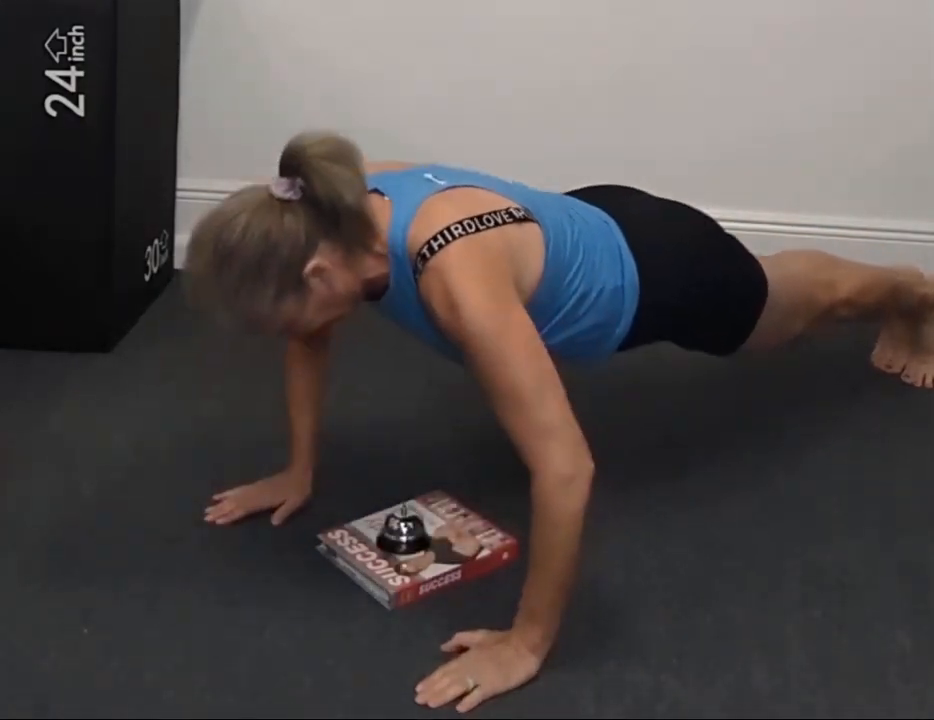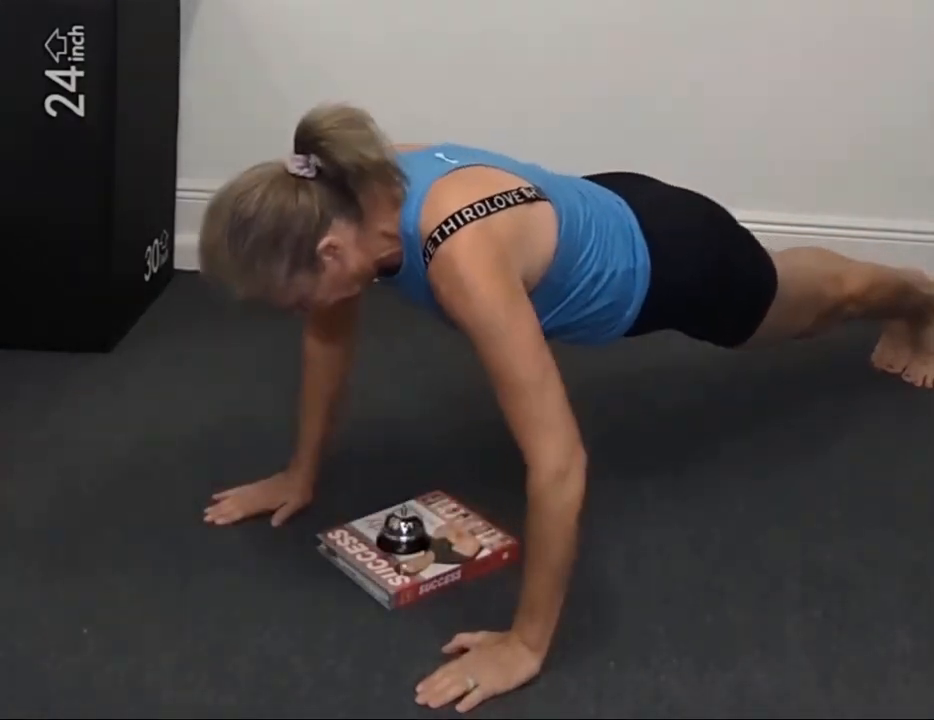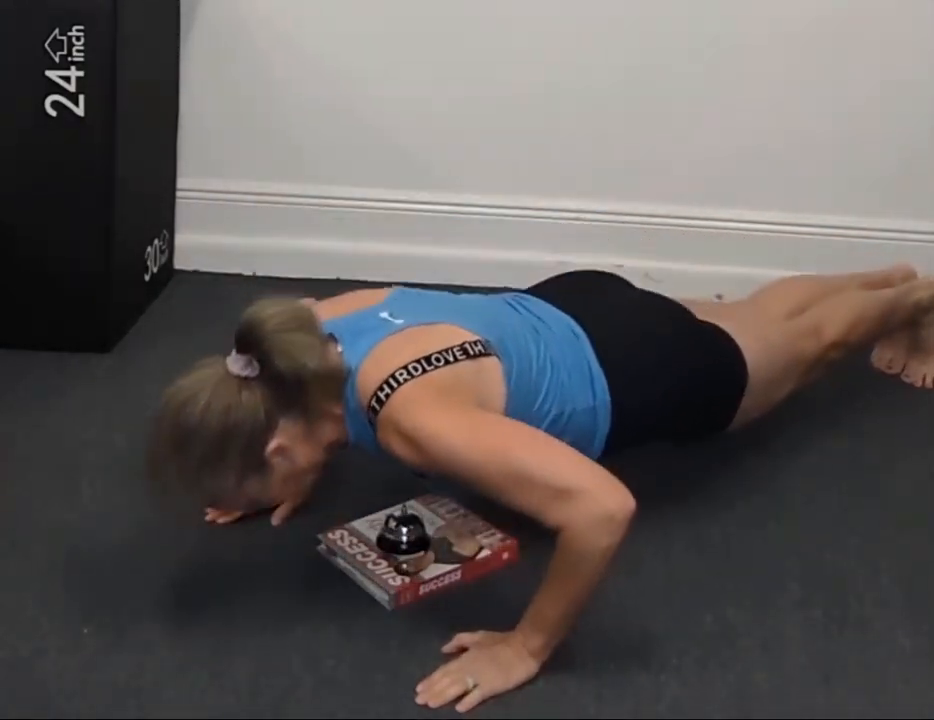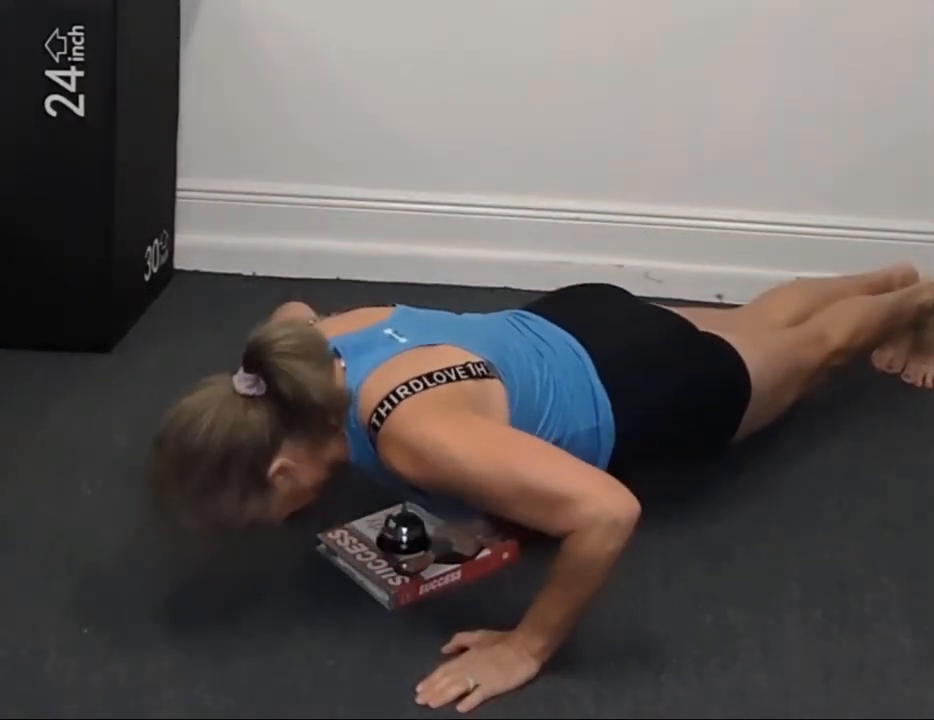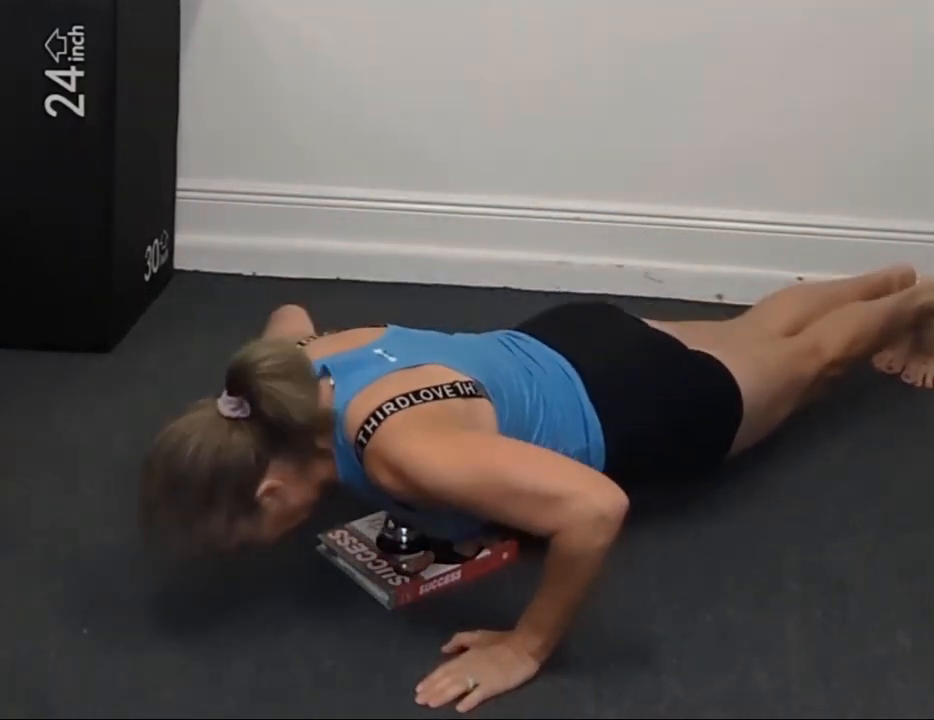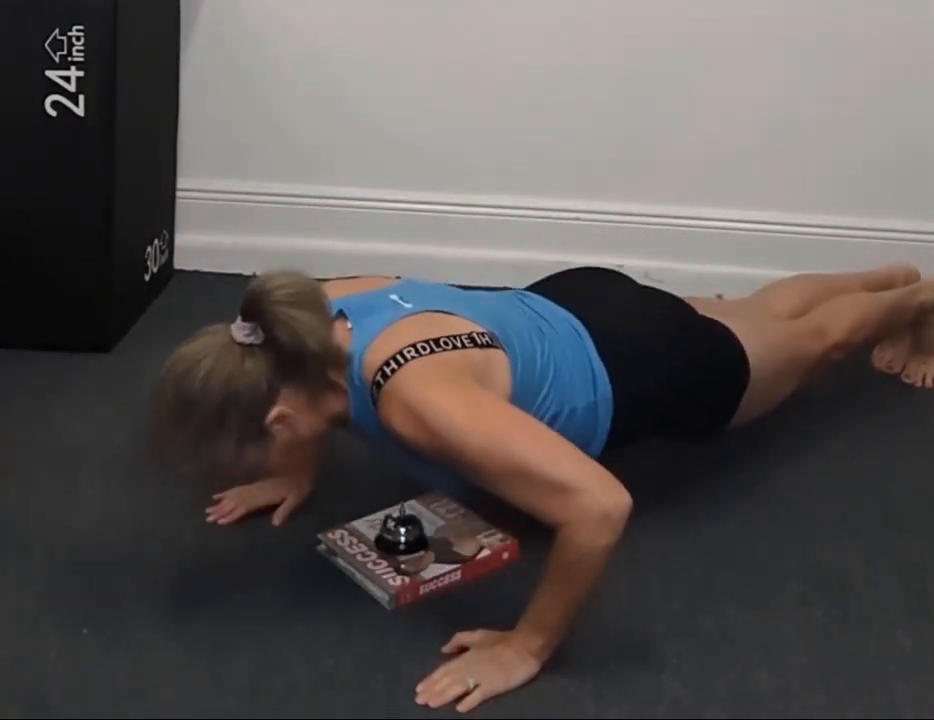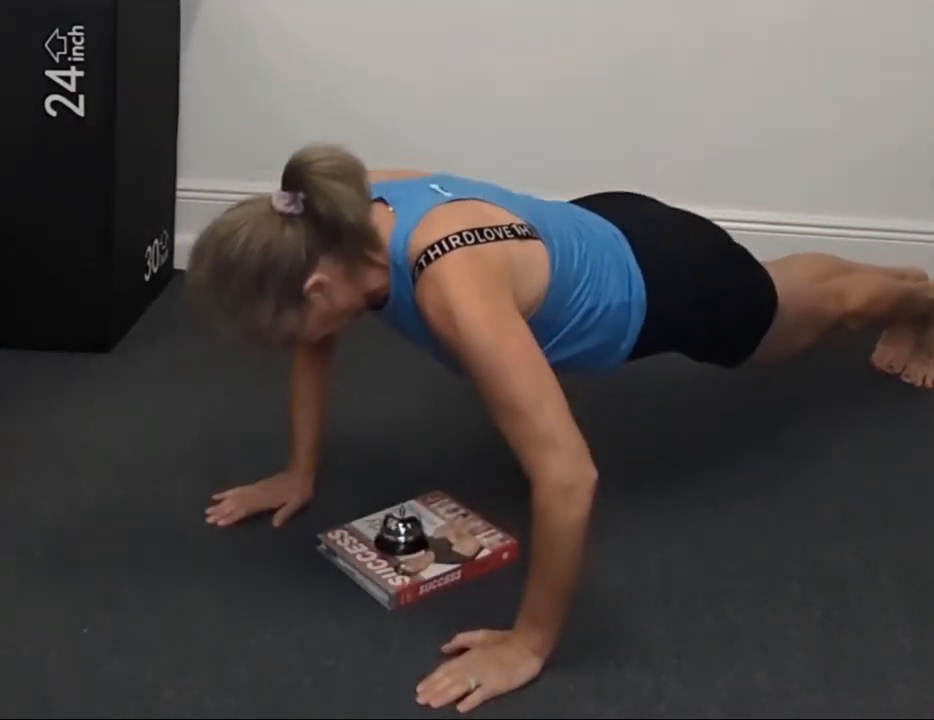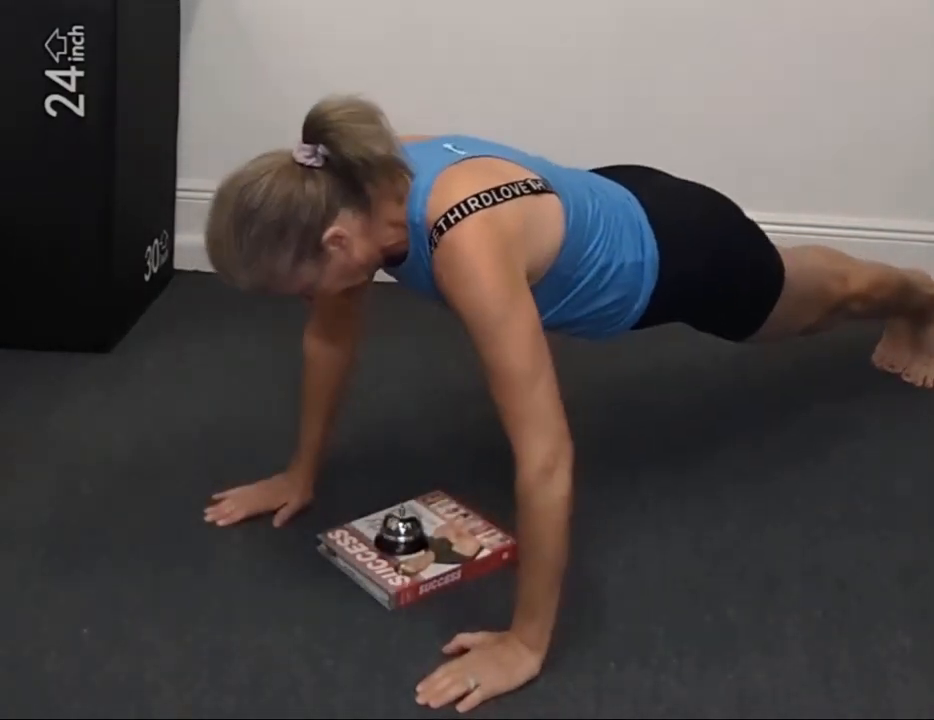
dt=0.4s
person 1, frame 1
left shoulder: (455, 279)
right shoulder: (340, 212)
left elbow: (566, 469)
right elbow: (309, 336)
left wrist: (528, 642)
right wrist: (299, 470)
left hip: (660, 274)
right hip: (593, 231)
left knee: (818, 298)
right knee: (788, 280)
person 1, frame 2
left shoulder: (463, 257)
right shoulder: (352, 196)
left elbow: (557, 462)
right elbow: (329, 334)
left wrist: (527, 643)
right wrist: (301, 475)
left hip: (673, 261)
right hip: (610, 221)
left knee: (827, 298)
right knee: (805, 305)
person 1, frame 3
left shoulder: (409, 416)
right shoulder: (305, 338)
left elbow: (604, 508)
left wrist: (524, 648)
right wrist: (299, 483)
left hip: (636, 374)
right hip: (566, 315)
left knee: (811, 337)
right knee: (755, 313)
person 1, frame 4
left shoulder: (412, 435)
right shoulder: (306, 350)
left elbow: (609, 512)
left wrist: (527, 647)
right wrist: (297, 456)
left hip: (643, 393)
right hip: (572, 328)
left knee: (812, 346)
right knee: (755, 320)
person 1, frame 5
left shoulder: (399, 449)
right shoulder: (299, 374)
left elbow: (597, 507)
right elbow: (288, 317)
left wrist: (527, 647)
right wrist: (292, 458)
left hip: (632, 410)
right hip: (561, 346)
left knee: (809, 356)
right knee: (750, 330)
person 1, frame 6
left shoulder: (413, 399)
right shoulder: (310, 317)
left elbow: (602, 506)
left wrist: (526, 647)
right wrist: (300, 469)
left hip: (638, 372)
right hip: (568, 312)
left knee: (811, 336)
right knee: (755, 311)
person 1, frame 7
left shoulder: (452, 291)
right shoulder: (345, 218)
left elbow: (569, 477)
right elbow: (315, 338)
left wrist: (530, 643)
right wrist: (301, 471)
left hip: (669, 285)
right hip: (600, 237)
left knee: (827, 304)
right knee: (791, 283)
person 1, frame 8
left shoulder: (468, 246)
right shoulder: (357, 187)
left elbow: (545, 459)
right elbow: (329, 336)
left wrist: (526, 643)
right wrist: (301, 474)
left hip: (680, 252)
right hip: (616, 216)
left knee: (829, 294)
right knee: (810, 300)
